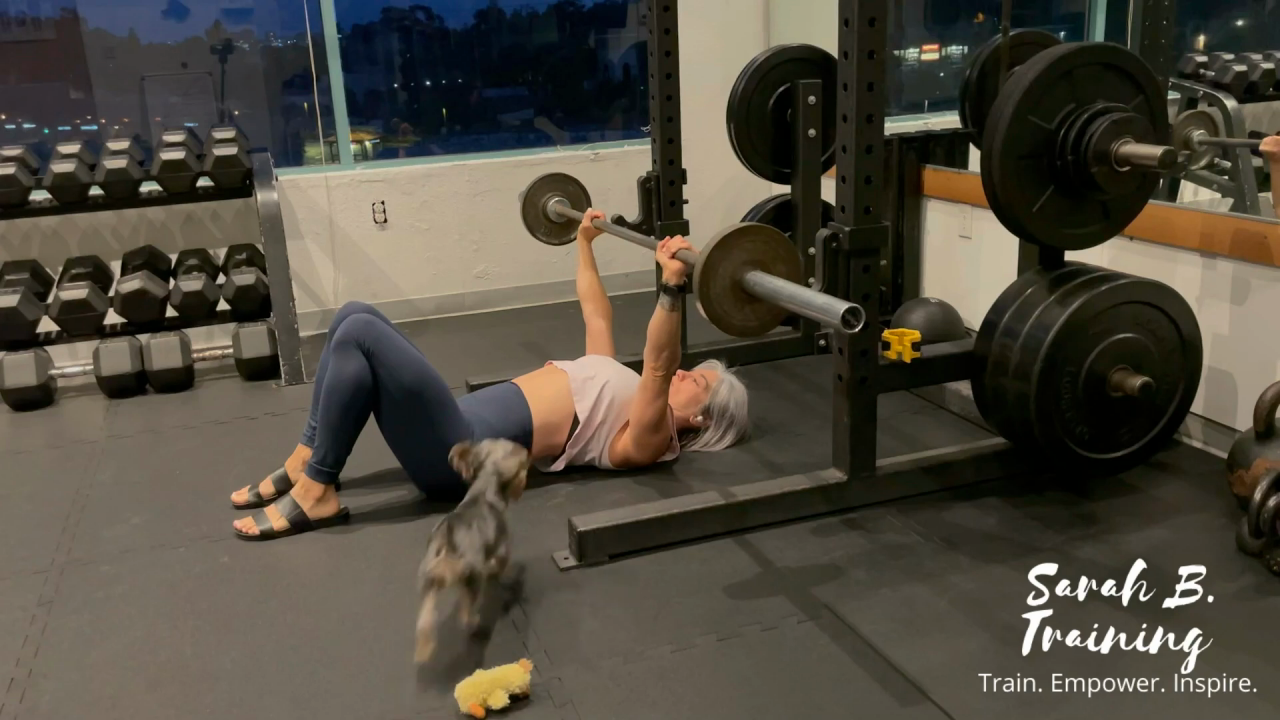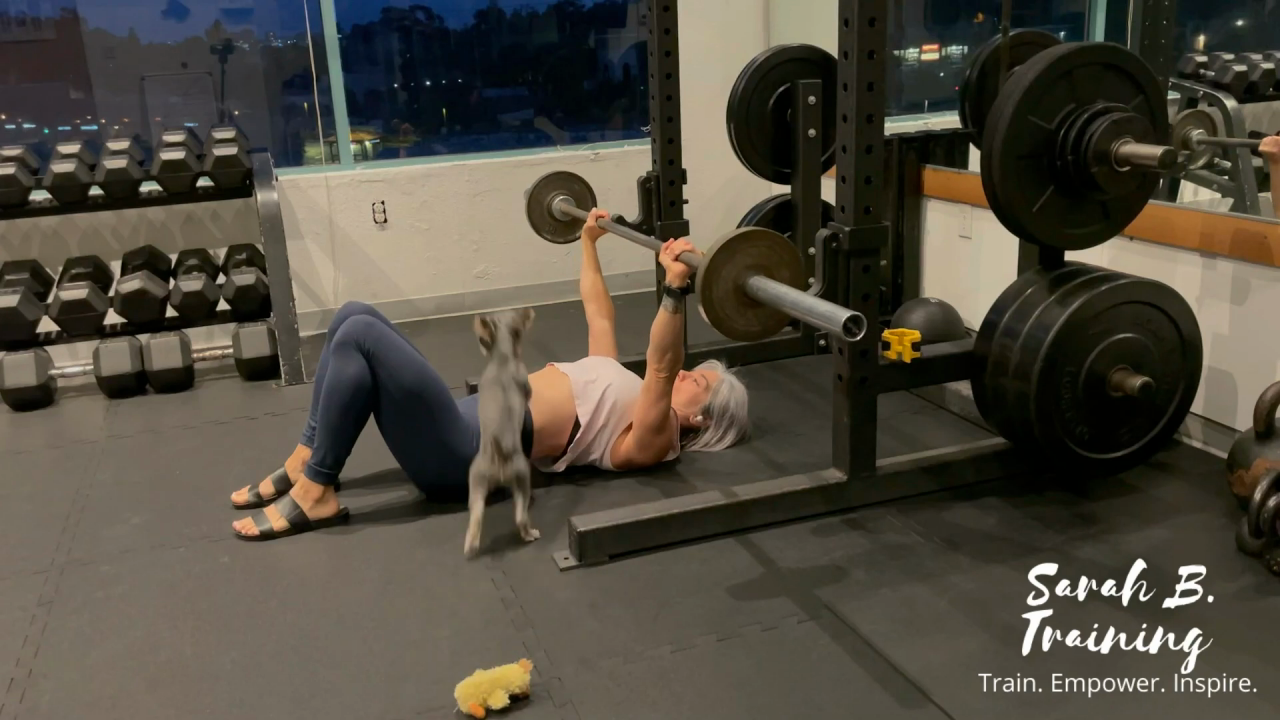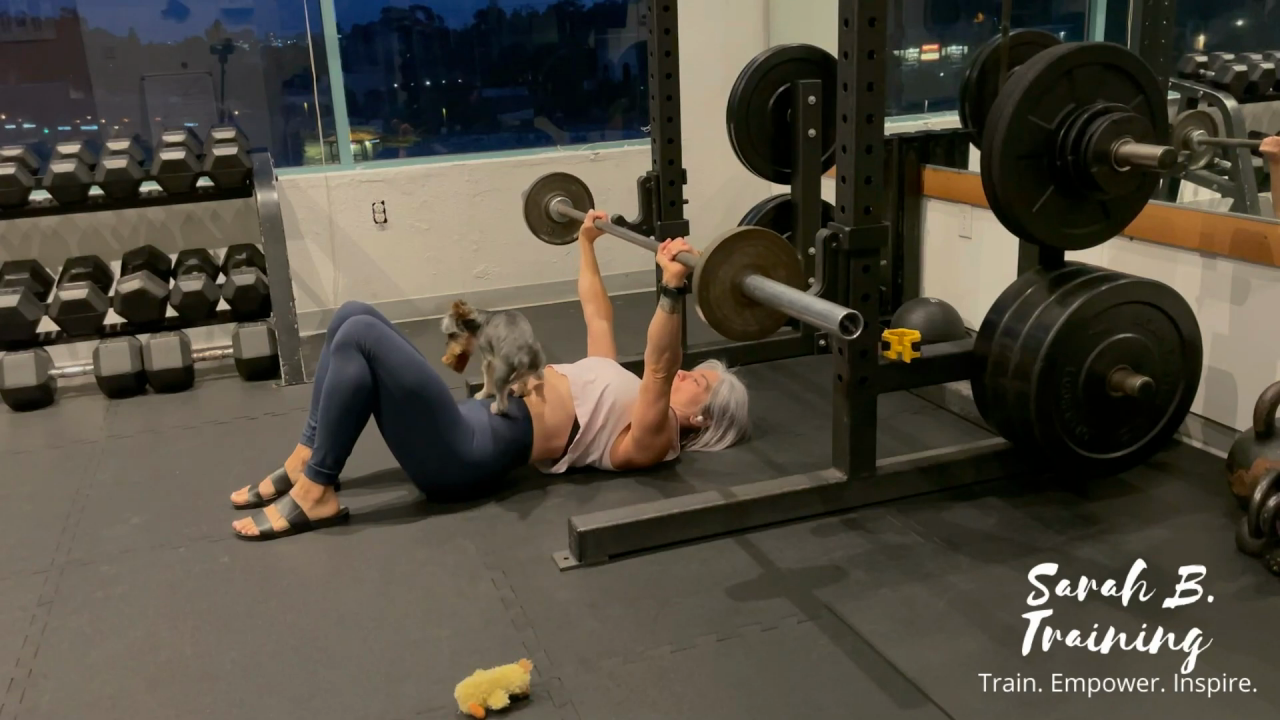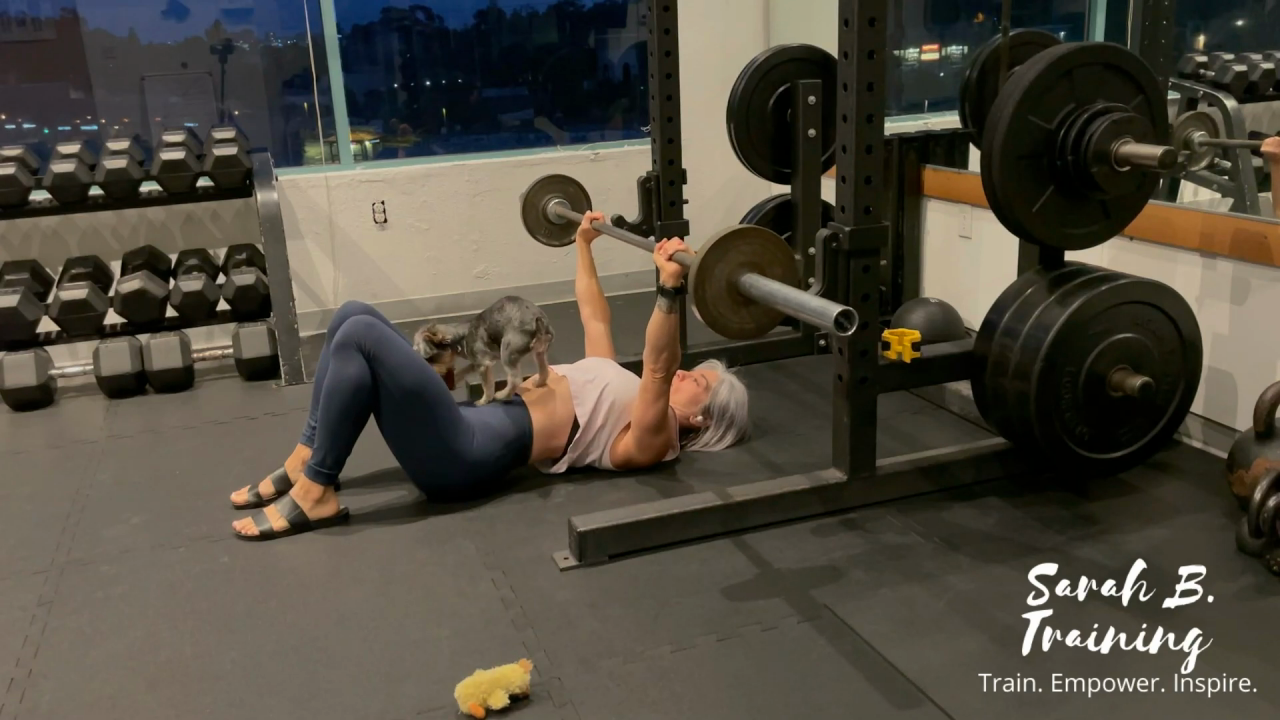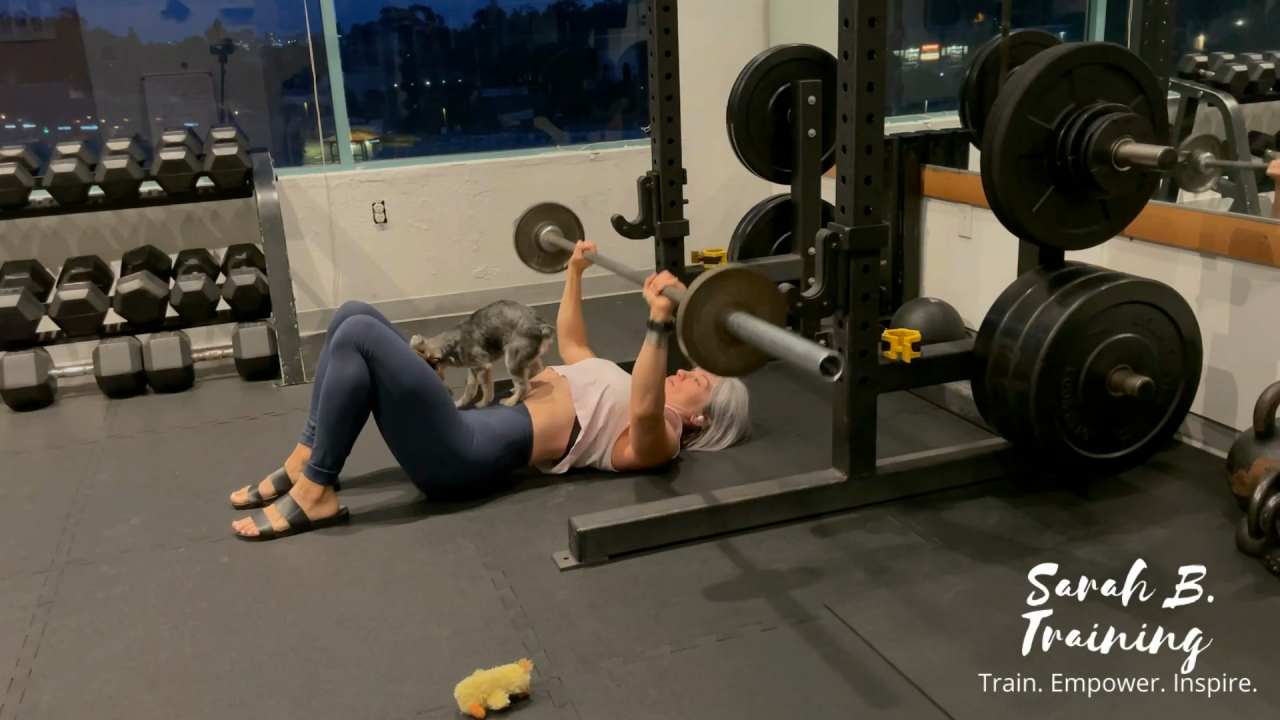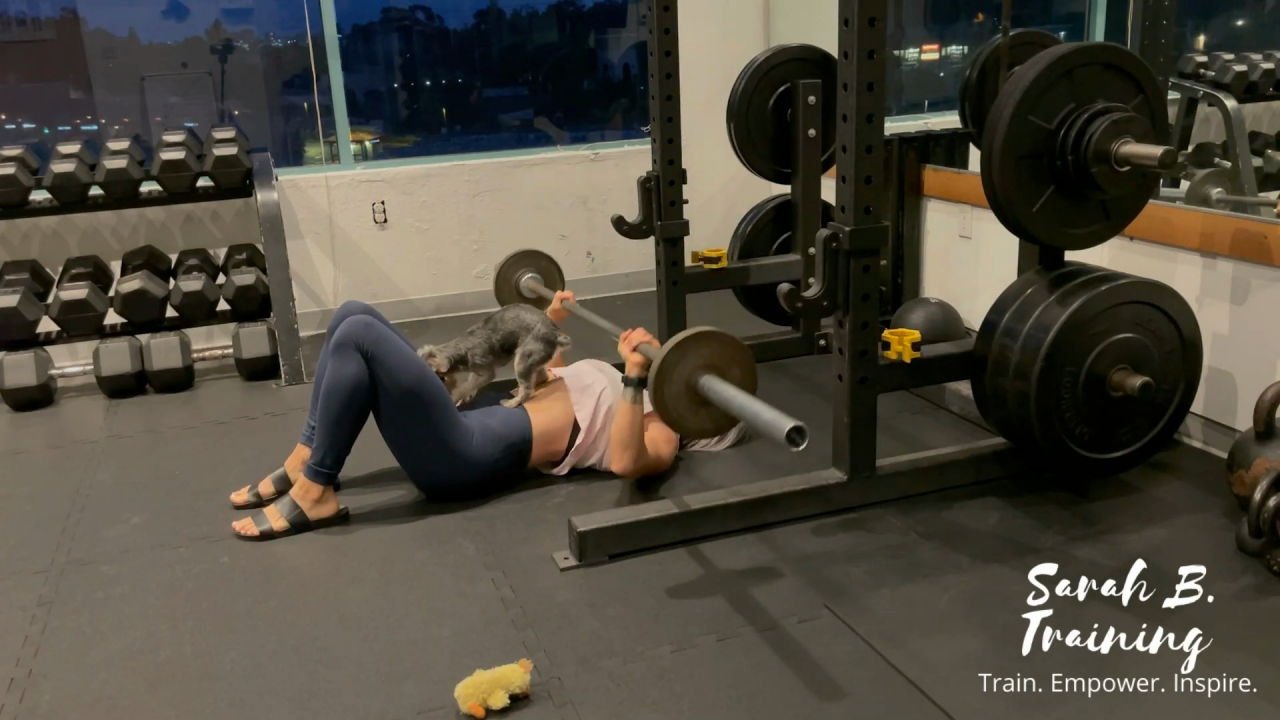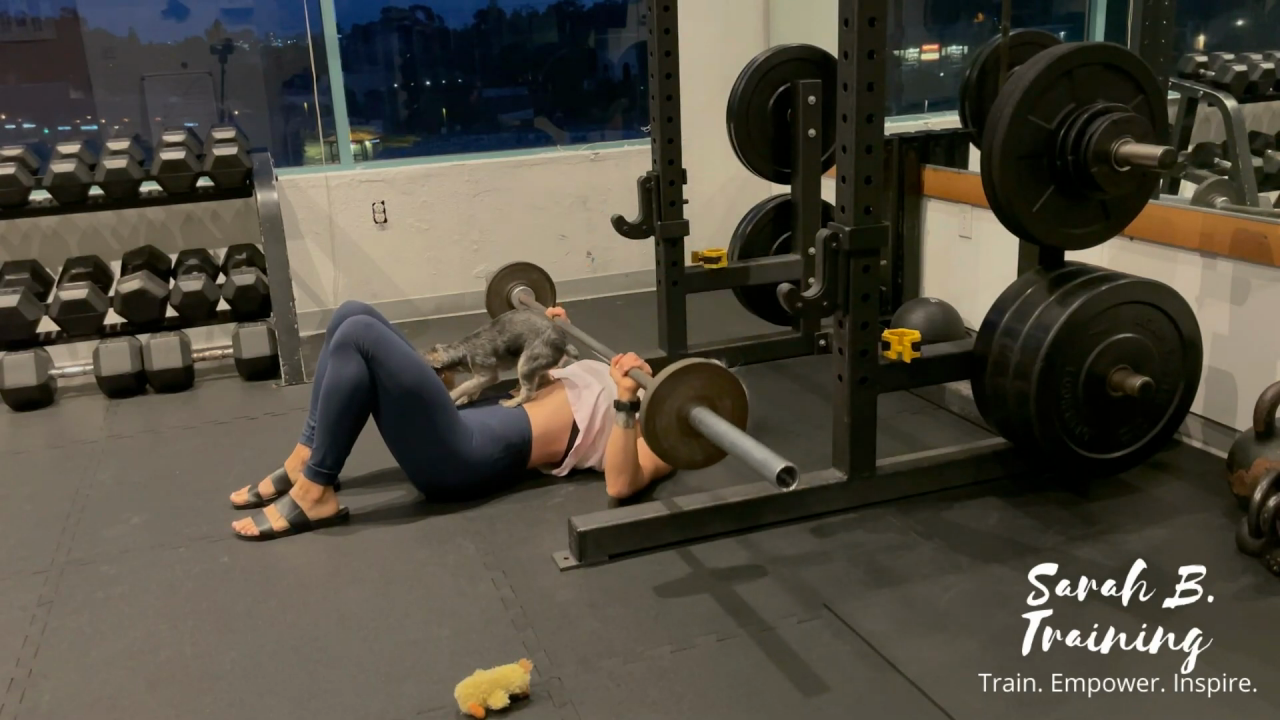
dt=0.3s
person 1, frame 1
left shoulder: (649, 438)
right shoulder: (619, 387)
left elbow: (658, 367)
right elbow: (596, 315)
left wrist: (672, 286)
right wrist: (584, 243)
left hip: (463, 450)
right hip: (463, 421)
left knee: (360, 332)
right knee: (354, 316)
left ankle: (315, 492)
right ankle: (304, 461)
person 1, frame 2
left shoulder: (652, 438)
right shoulder: (622, 388)
left elbow: (663, 368)
right elbow: (600, 315)
left wrist: (676, 287)
right wrist: (589, 242)
left hip: (463, 452)
right hip: (463, 423)
left knee: (359, 335)
right knee: (354, 317)
left ankle: (315, 494)
right ankle: (304, 462)
person 1, frame 3
left shoulder: (651, 438)
right shoulder: (622, 389)
left elbow: (660, 368)
right elbow: (598, 316)
left wrist: (672, 288)
right wrist: (586, 243)
left hip: (467, 454)
right hip: (467, 421)
left knee: (360, 335)
right knee: (354, 315)
left ankle: (315, 494)
right ankle: (303, 463)
person 1, frame 4
left shoulder: (653, 438)
right shoulder: (624, 391)
left elbow: (658, 369)
right elbow: (593, 317)
left wrist: (670, 287)
right wrist: (584, 244)
left hip: (464, 454)
right hip: (467, 421)
left knee: (360, 336)
right knee: (354, 315)
left ankle: (314, 494)
right ankle: (304, 462)
person 1, frame 5
left shoulder: (657, 441)
right shoulder: (618, 386)
left elbow: (644, 409)
right elbow: (569, 341)
left wrist: (661, 321)
right wrist: (575, 272)
left hip: (465, 455)
right hip: (469, 419)
left knee: (359, 333)
right knee: (353, 314)
left ankle: (315, 495)
right ankle: (303, 464)
person 1, frame 6
left shoulder: (659, 438)
right shoulder: (643, 404)
left elbow: (624, 460)
left wrist: (636, 377)
right wrist: (554, 322)
left hip: (470, 455)
right hip: (469, 422)
left knee: (359, 337)
right knee: (353, 317)
left ankle: (314, 495)
right ankle: (304, 466)
person 1, frame 7
right shoulder: (635, 406)
left elbow: (621, 485)
left wrist: (628, 402)
left hip: (465, 457)
right hip: (469, 420)
left knee: (358, 334)
right knee: (353, 315)
left ankle: (313, 495)
right ankle: (299, 466)
